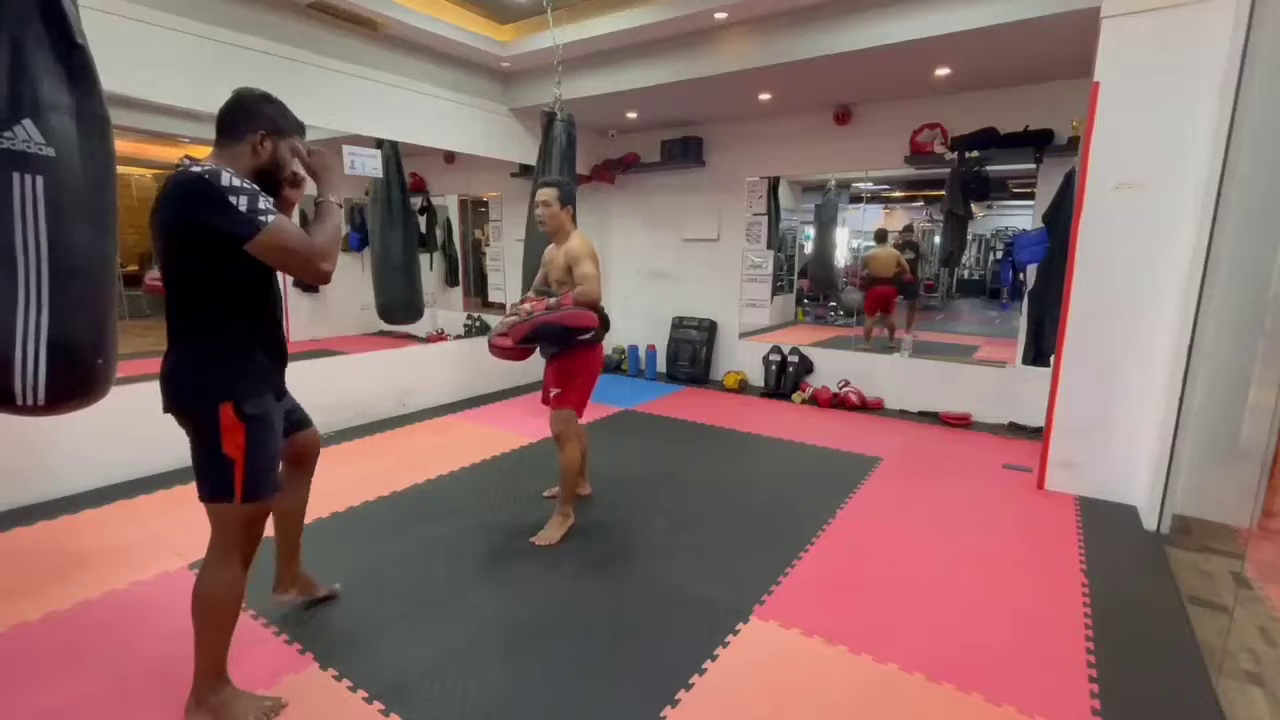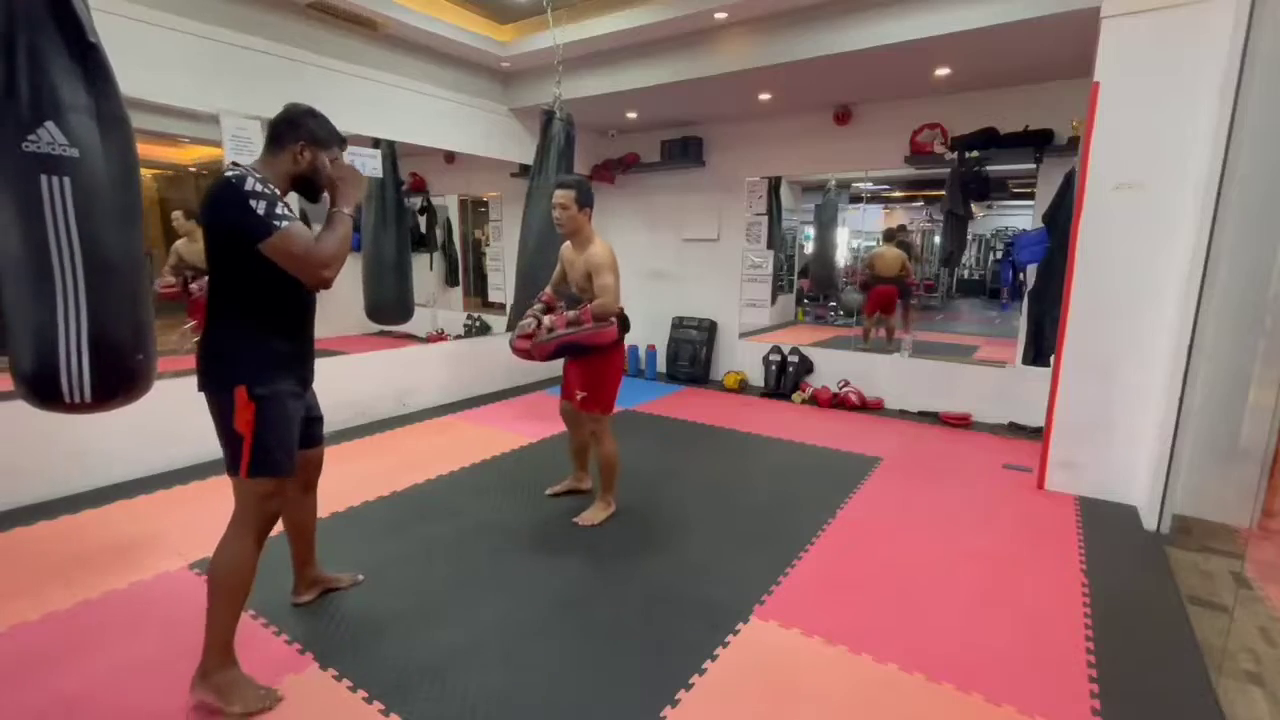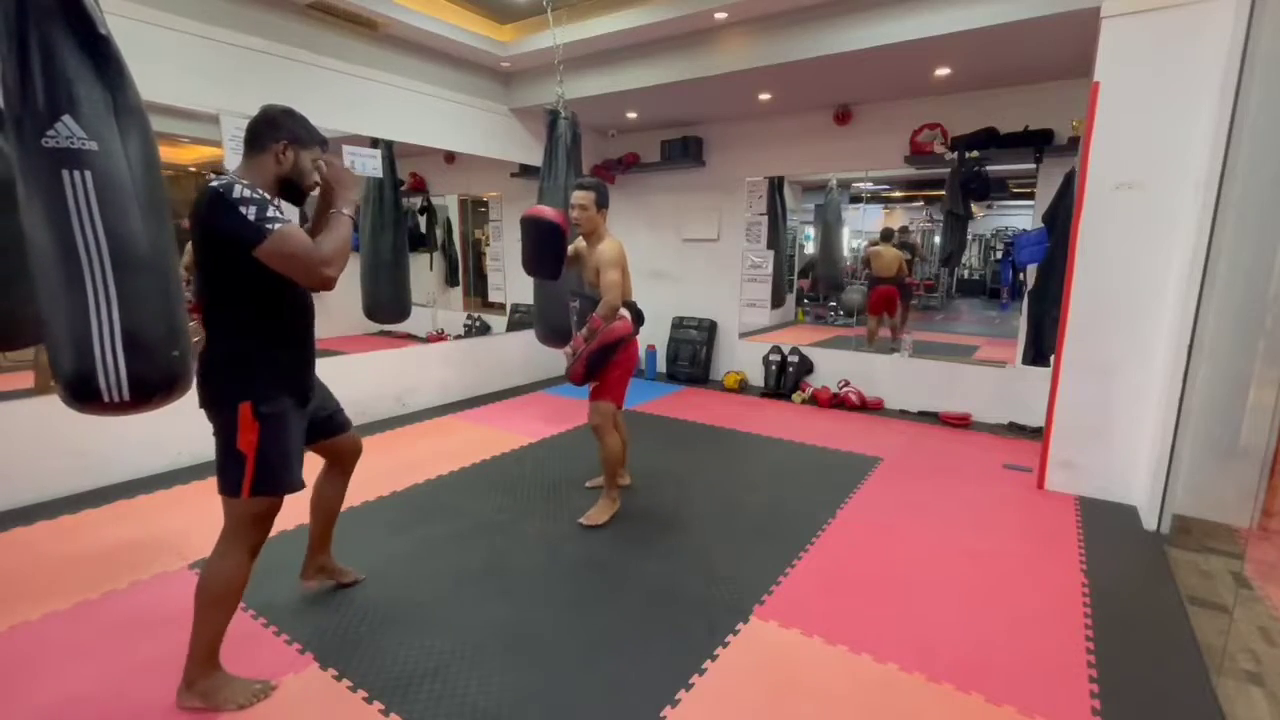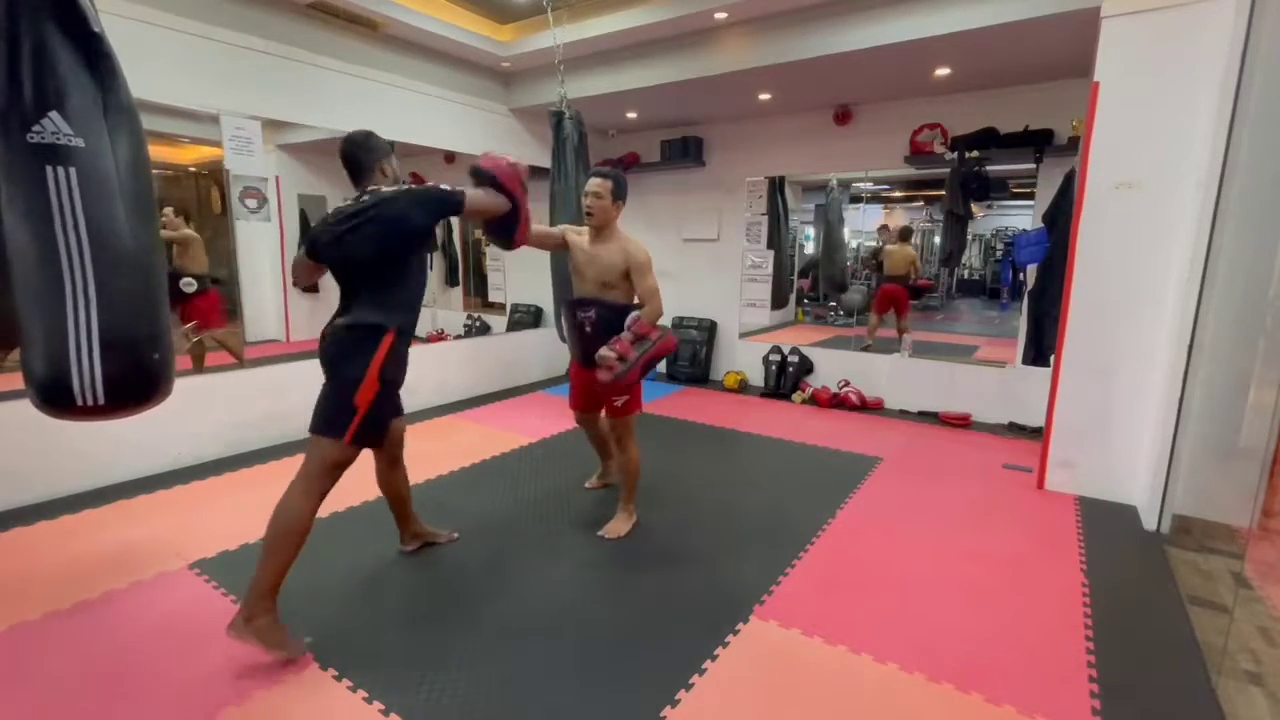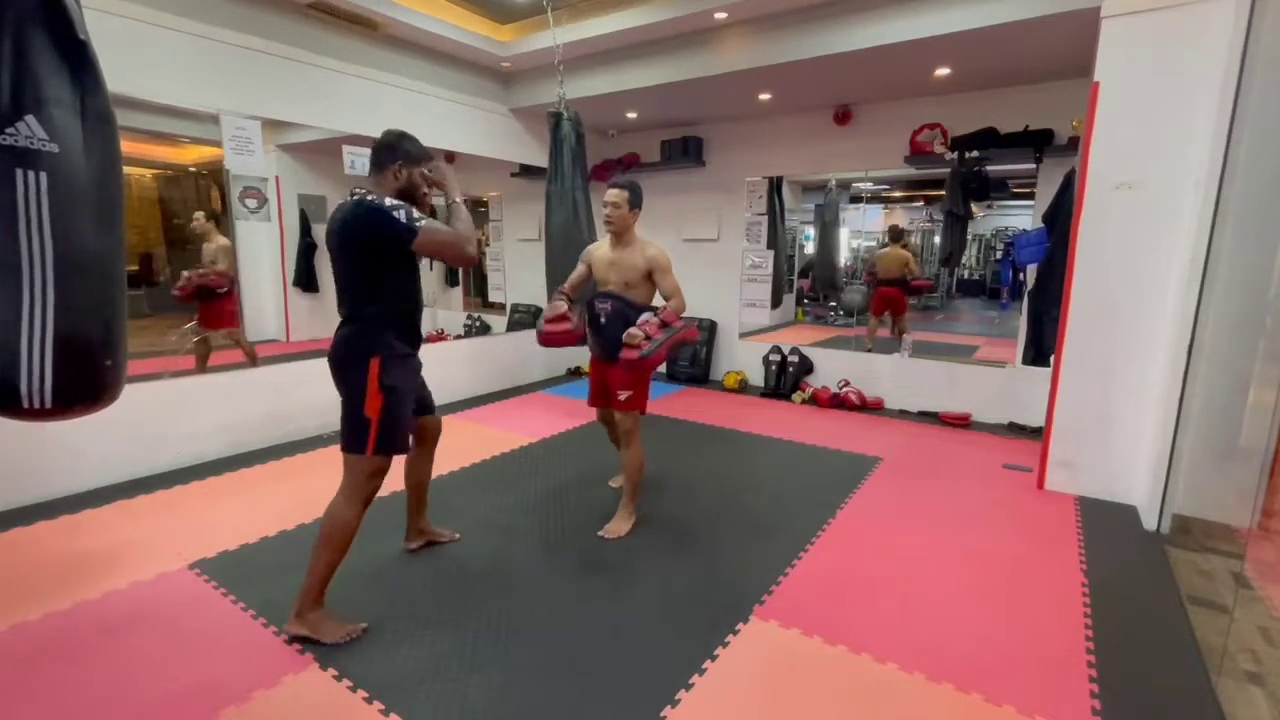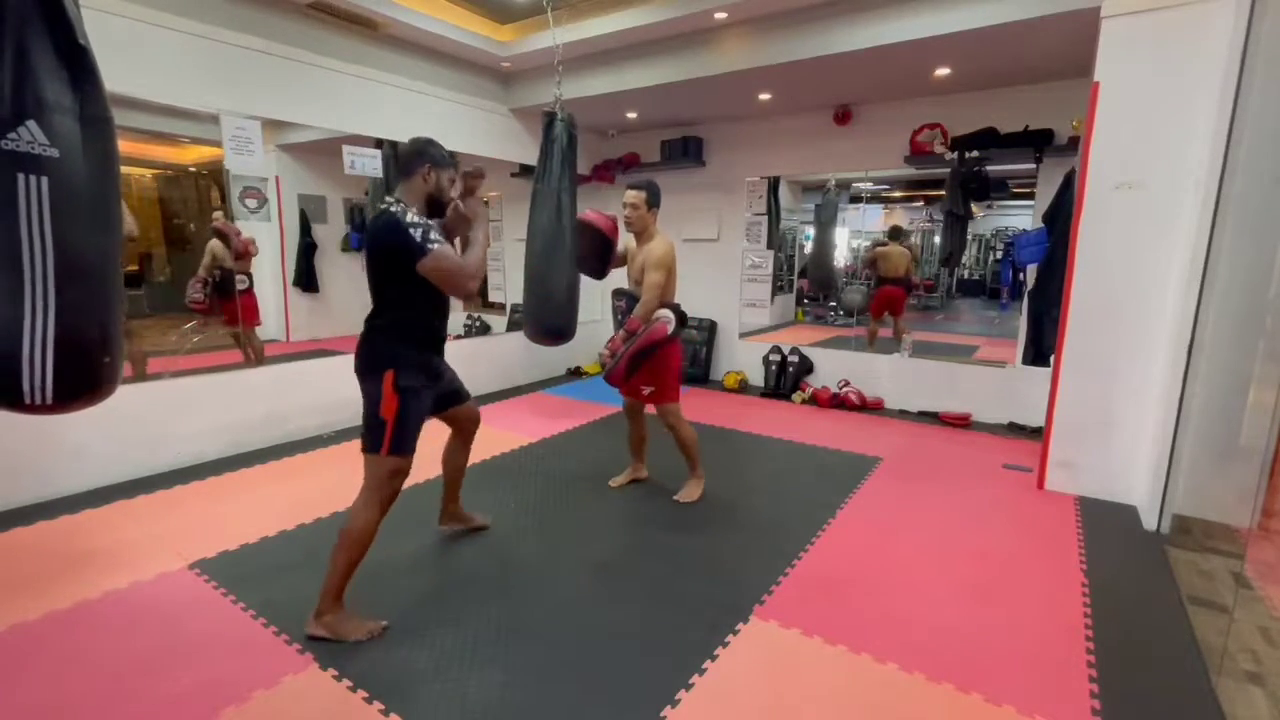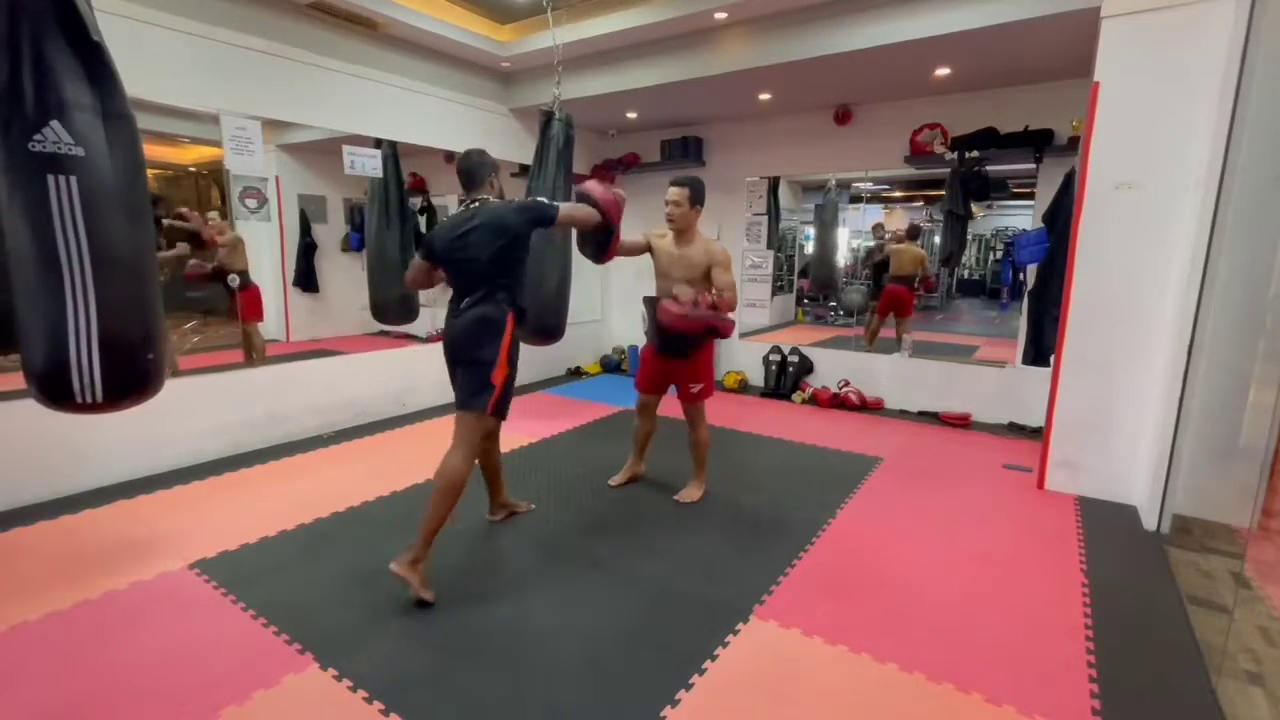
dt=0.5s
person 1, frame 1
left shoulder: (198, 188)
right shoulder: (217, 189)
right elbow: (317, 264)
left wrist: (280, 210)
right wrist: (330, 191)
left hip: (243, 377)
right hip: (225, 387)
left knee: (302, 449)
right knee: (237, 532)
left ankle: (291, 577)
person 1, frame 2
left shoulder: (264, 198)
right shoulder: (243, 191)
left elbow: (307, 264)
right elbow: (320, 269)
left wrist: (334, 208)
right wrist: (347, 204)
left hip: (282, 367)
right hip: (249, 374)
left knee: (305, 469)
right knee: (257, 508)
left ankle: (307, 577)
right ankle: (216, 669)
person 1, frame 3
left shoulder: (256, 204)
right shoulder: (231, 199)
left elbow: (299, 258)
right elbow: (321, 269)
left wrist: (328, 204)
right wrist: (346, 205)
left hip: (289, 375)
right hip: (252, 387)
left knee: (345, 448)
right knee: (248, 527)
left ankle: (319, 562)
right ankle: (200, 678)
person 1, frame 4
left shoulder: (334, 221)
right shoulder: (411, 202)
left elbow: (303, 275)
right elbow: (497, 204)
right wrist: (444, 195)
left hip: (349, 337)
right hip: (373, 345)
left knee: (389, 439)
right knee: (320, 470)
left ankle: (411, 530)
right ankle: (256, 612)
person 1, frame 5
left shoulder: (352, 212)
right shoulder: (381, 212)
right elbow: (465, 251)
left wrist: (420, 211)
right wrist: (453, 195)
left hip: (380, 350)
right hip: (376, 356)
left knee: (428, 429)
right knee: (363, 479)
left ankle: (418, 527)
right ankle: (308, 610)
person 1, frame 6
left shoulder: (414, 218)
right shoulder: (399, 223)
left elbow: (443, 245)
right elbow: (464, 279)
left wrist: (465, 203)
right wrist: (479, 227)
left hip: (422, 356)
right hip: (395, 365)
left knee: (468, 418)
right knee: (383, 487)
left ankle: (452, 512)
right ankle: (327, 609)
person 1, frame 7
left shoulder: (445, 230)
right shoulder: (517, 211)
left elbow: (412, 282)
right elbow: (591, 218)
left hip: (459, 331)
right hip: (493, 332)
left knee: (487, 423)
right knee: (468, 439)
left ankle: (499, 502)
right ankle: (415, 557)
person 2, frame 1
left shoulder: (578, 247)
right shoulder: (550, 251)
left elbow: (591, 293)
right elbow: (535, 292)
left wrist: (545, 306)
right wrist: (521, 314)
left hip: (580, 348)
right hip: (561, 346)
left knee: (562, 428)
right knee: (568, 422)
left ankle: (564, 513)
right ankle: (579, 483)
person 2, frame 2
left shoulder: (598, 253)
right shoulder: (567, 250)
left elbow: (608, 306)
right elbow: (555, 289)
left wrist: (559, 320)
right wrist: (539, 315)
left hip: (603, 349)
left knee: (597, 425)
right knee: (570, 413)
left ankle: (606, 499)
right ankle: (579, 478)
person 2, frame 3
left shoulder: (608, 250)
right shoulder: (582, 245)
left elbow: (612, 303)
left hip: (616, 345)
left knee: (600, 420)
right knee: (609, 414)
left ankle: (609, 497)
right ankle: (620, 472)
person 2, frame 4
left shoulder: (632, 253)
right shoulder: (572, 237)
left elbow: (653, 307)
right elbow: (526, 234)
right hip: (582, 353)
left knee: (622, 432)
right knee: (586, 418)
left ankle: (627, 510)
right ankle: (607, 470)
person 2, frame 5
left shoulder: (651, 255)
right shoulder: (593, 252)
left elbow: (677, 302)
right elbow: (569, 288)
left wrist: (649, 330)
right wrist: (560, 300)
right hip: (601, 352)
left knee: (629, 428)
right knee: (606, 418)
left ankle: (628, 510)
right ankle: (631, 468)
person 2, frame 6
left shoulder: (659, 249)
right shoulder: (634, 246)
left elbow: (649, 304)
left hip: (660, 344)
left knee: (669, 415)
right knee: (632, 408)
left ankle: (697, 477)
right ankle: (637, 466)
person 2, frame 7
left shoulder: (714, 252)
right shoulder: (656, 241)
left elbow: (730, 300)
right elbow: (617, 248)
left wrist: (697, 300)
left hip: (694, 344)
right hip: (658, 339)
left knee: (694, 415)
right knee: (645, 405)
left ankle: (698, 480)
right ankle: (635, 463)
